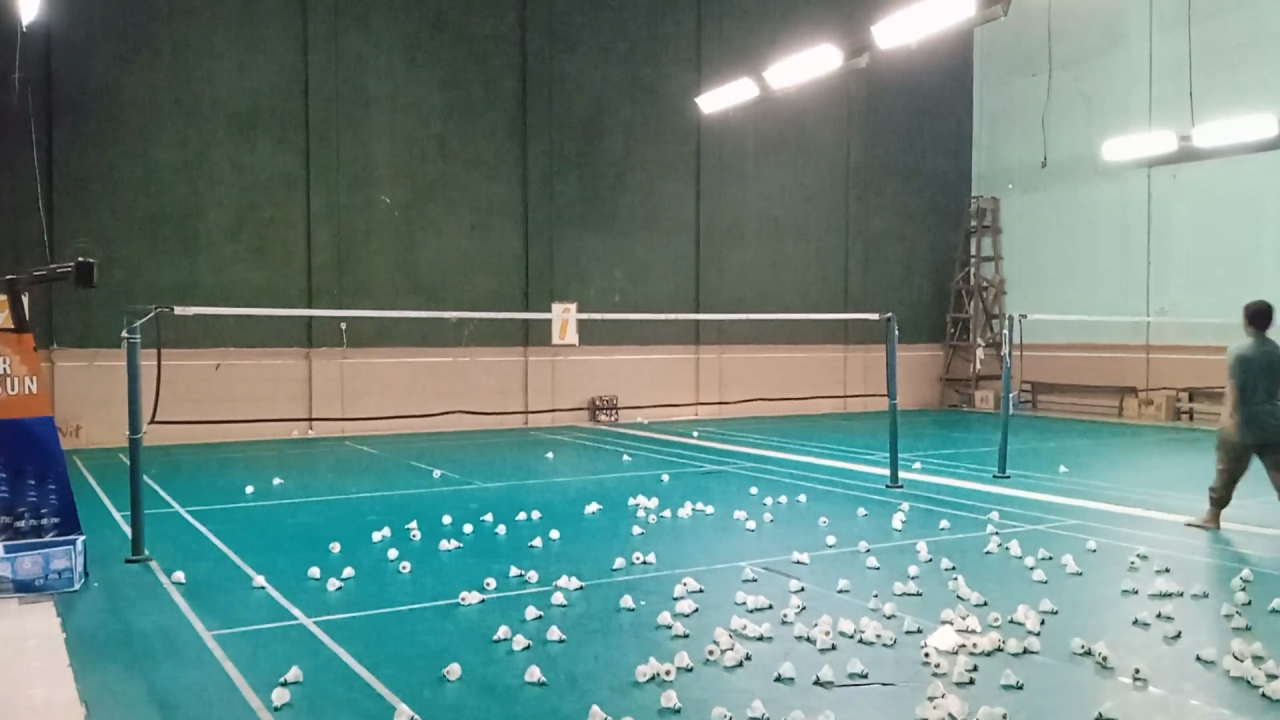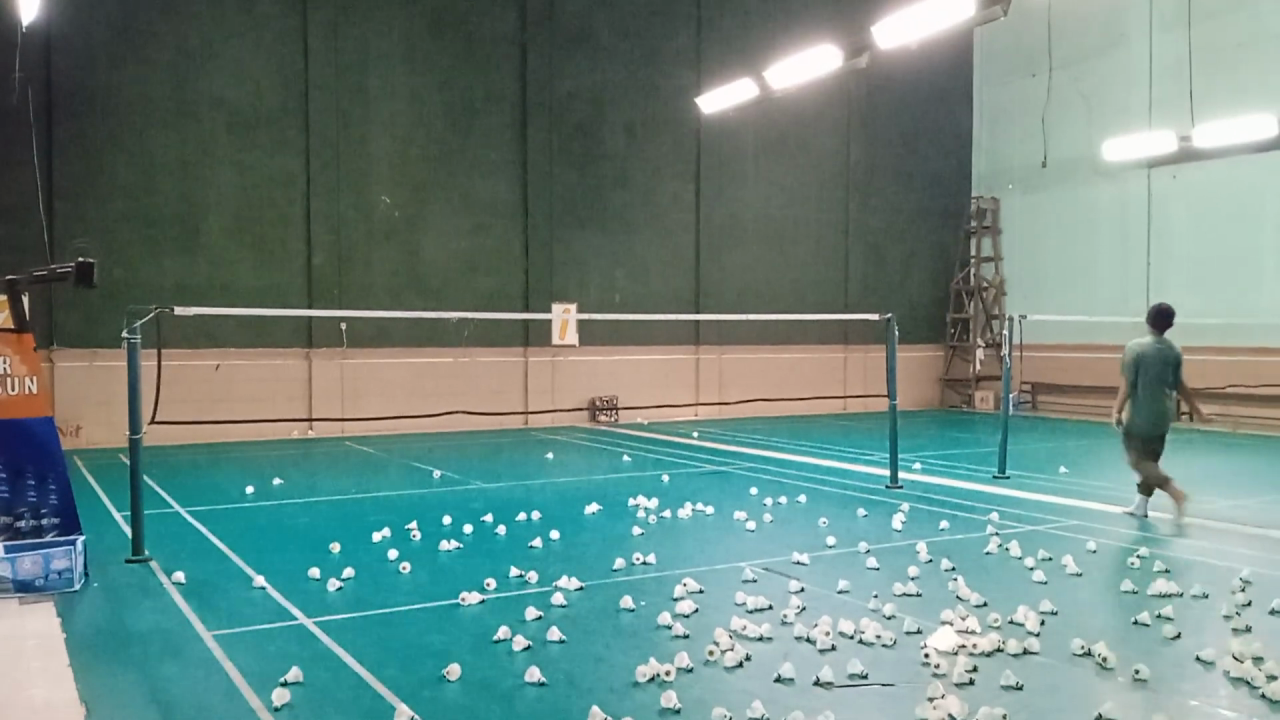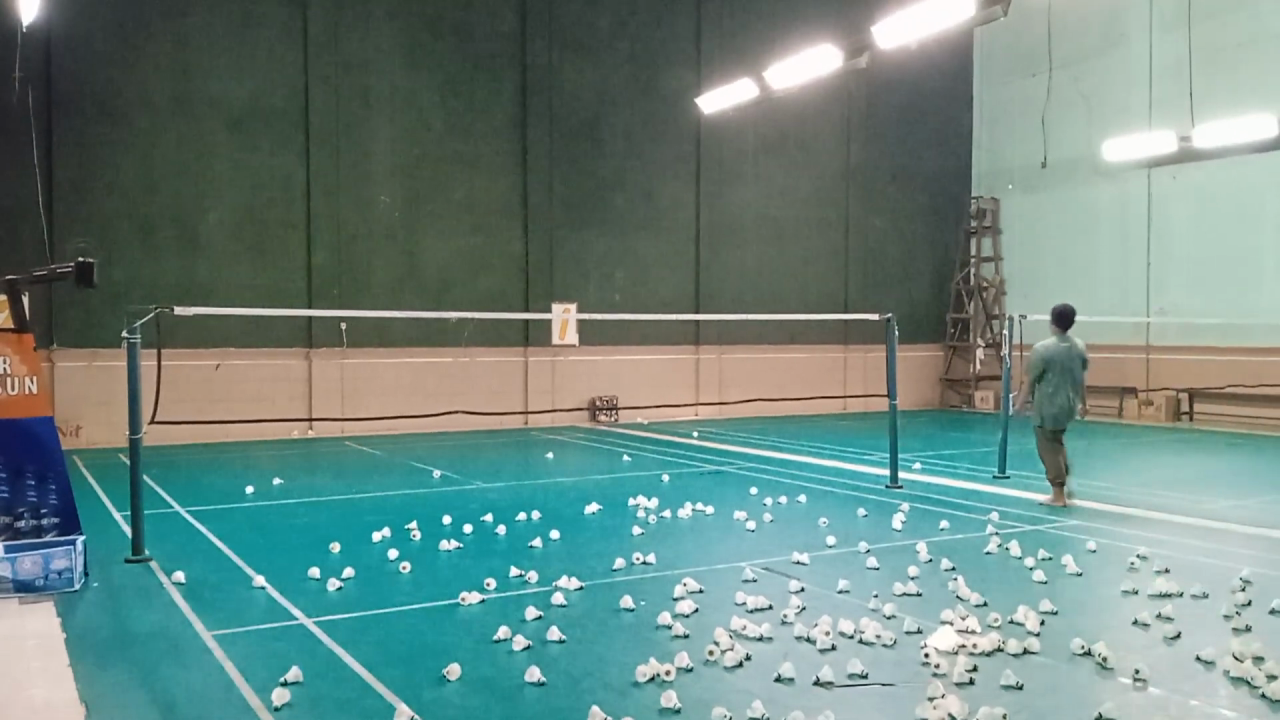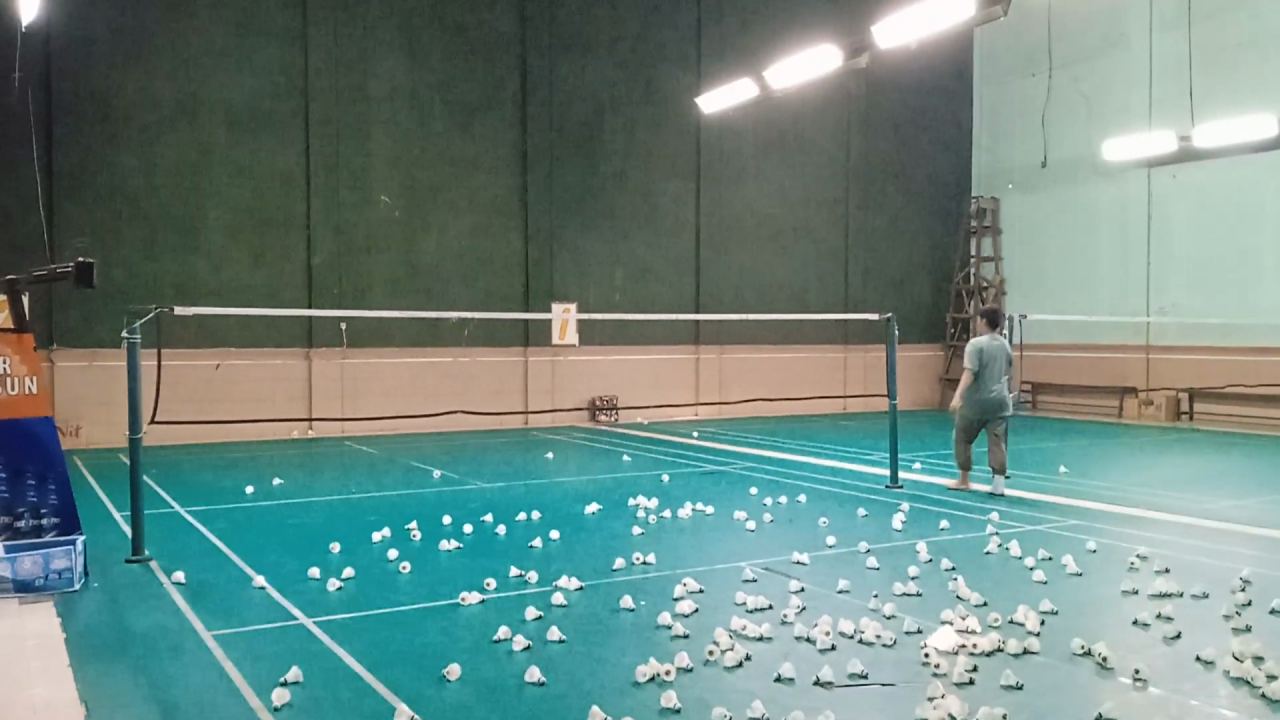
dt=0.7s
person 1, frame 1
left shoulder: (1240, 353)
left elbow: (1233, 387)
left wrist: (1228, 417)
left hip: (1243, 423)
left knee: (1228, 471)
left ankle: (1213, 517)
person 1, frame 2
left shoulder: (1135, 348)
right shoulder: (1174, 351)
left elbow: (1127, 384)
right elbow: (1179, 385)
left wrist: (1117, 411)
right wrist: (1194, 408)
left hip: (1141, 416)
right hip: (1163, 414)
left knee: (1140, 460)
right knee: (1149, 459)
left ankle: (1175, 492)
right ankle: (1141, 505)
person 1, frame 3
left shoulder: (1042, 349)
right shoulder: (1080, 347)
left elbow: (1030, 381)
right elbow: (1081, 378)
left wrist: (1021, 402)
right wrist: (1082, 403)
left hip: (1048, 409)
right hip: (1068, 406)
left knee: (1051, 450)
right knee: (1056, 448)
left ankle: (1059, 494)
right ankle: (1068, 484)
person 1, frame 4
left shoulder: (976, 344)
right shoulder: (1005, 345)
left elbow: (969, 373)
left wrist: (957, 397)
left hip: (977, 401)
right hip: (1000, 402)
left knee: (962, 438)
right knee: (997, 443)
left ankle: (964, 480)
right ankle: (998, 482)
